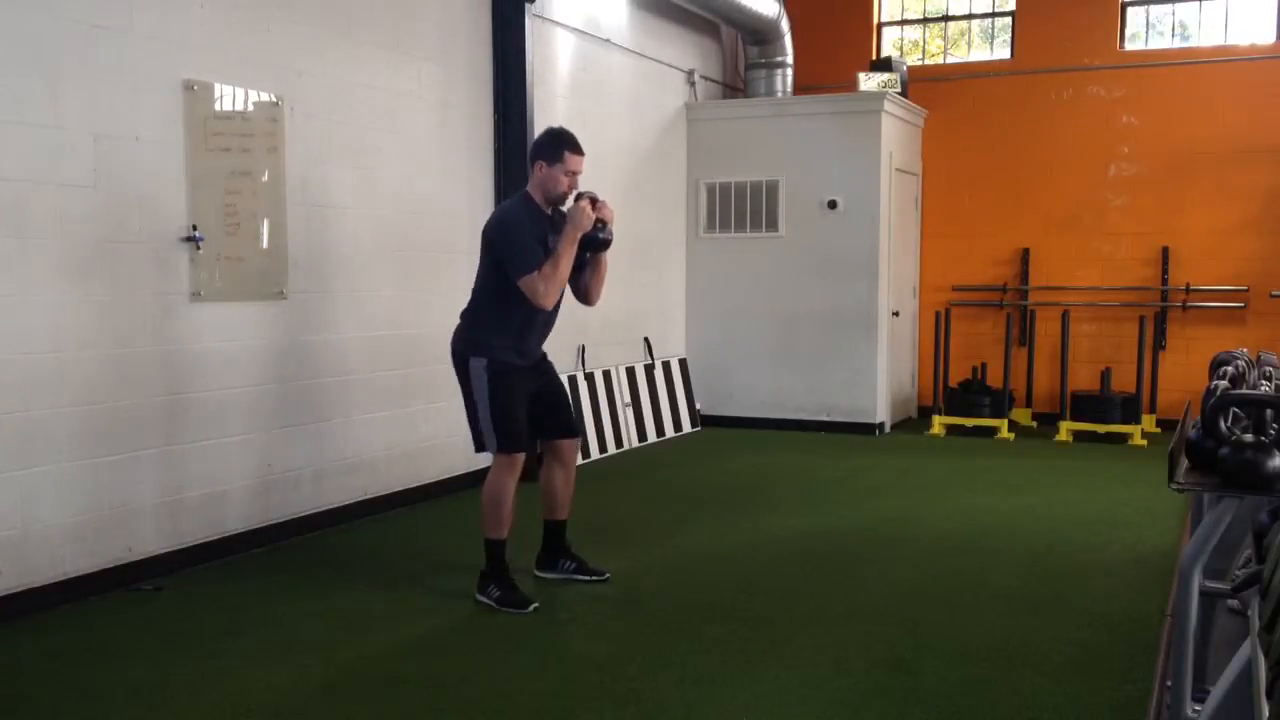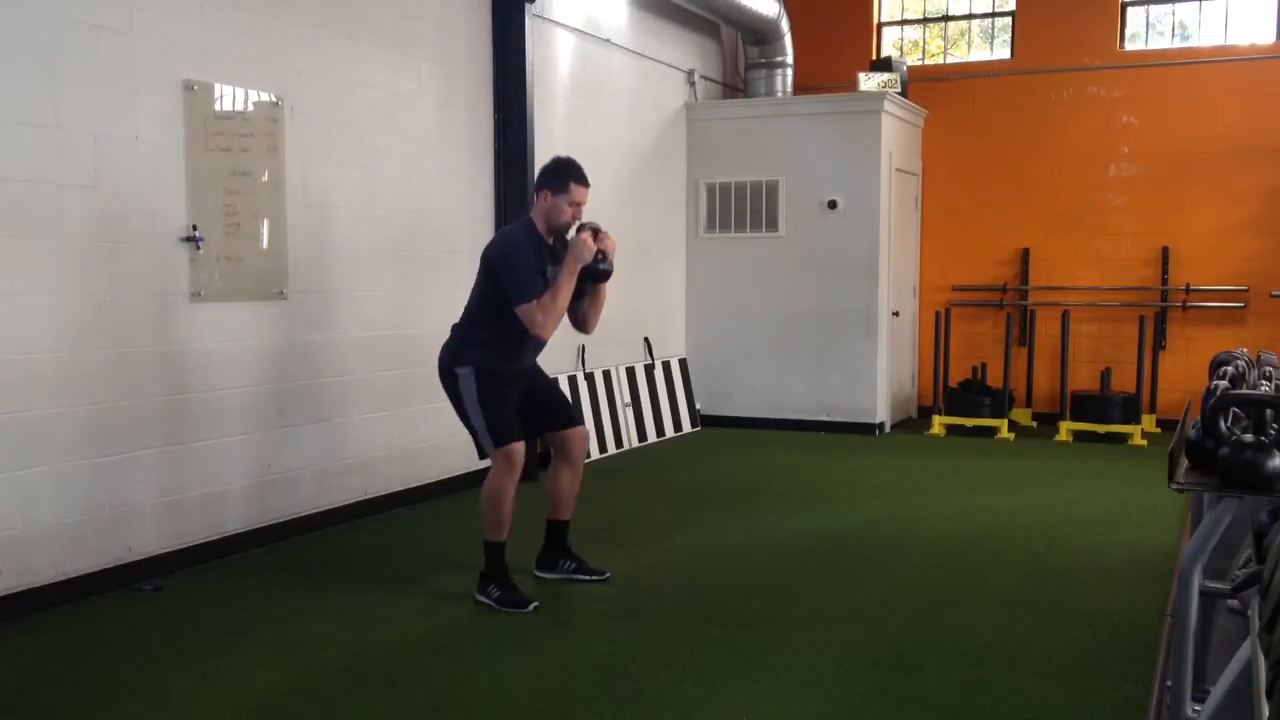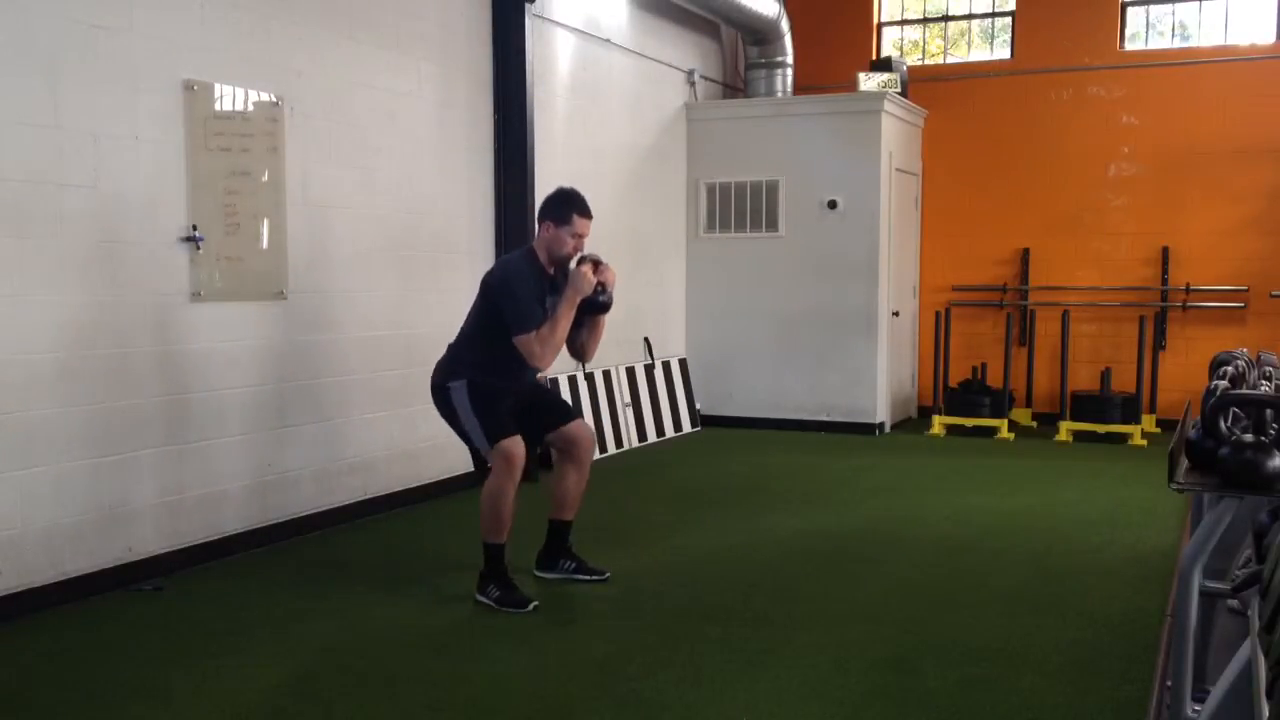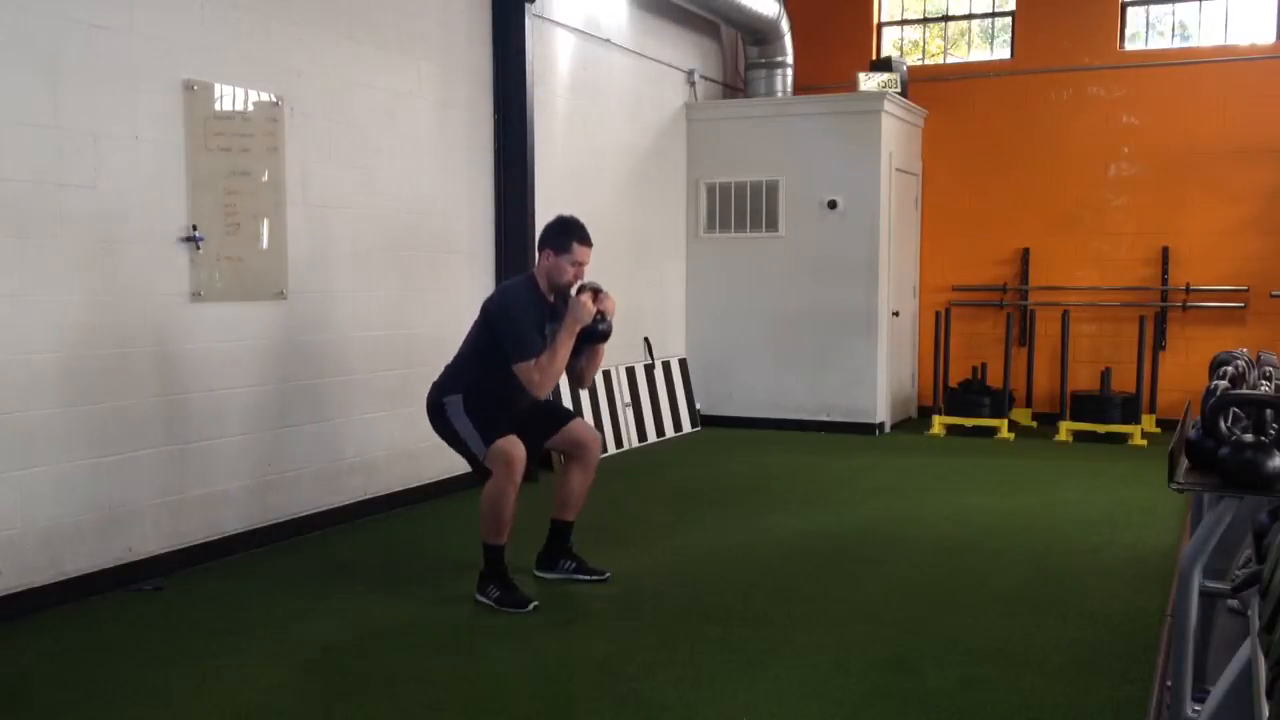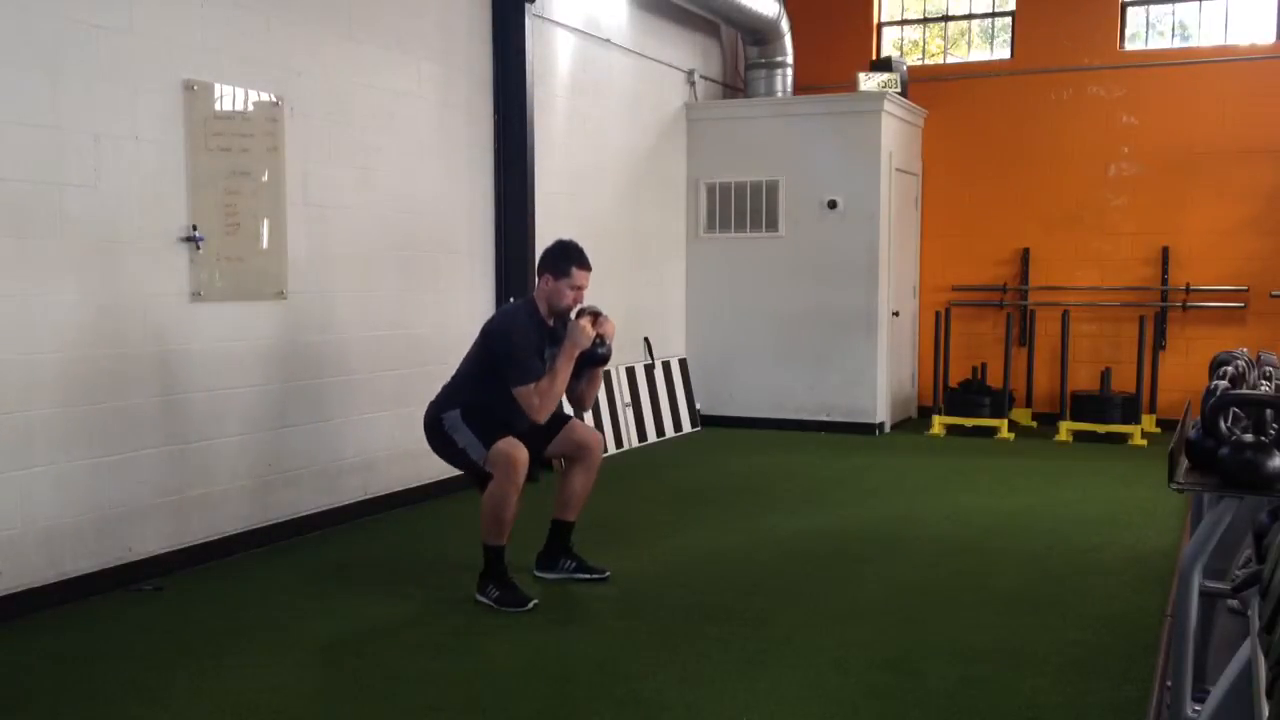
dt=0.2s
person 1, frame 1
left shoulder: (559, 220)
right shoulder: (512, 220)
left elbow: (588, 295)
right elbow: (543, 295)
right wrist: (572, 234)
left hip: (530, 354)
right hip: (489, 354)
left knee: (565, 446)
right knee: (510, 457)
left ankle: (554, 553)
right ankle: (493, 575)
person 1, frame 2
left shoulder: (562, 247)
right shoulder: (512, 246)
left elbow: (584, 323)
right elbow: (542, 323)
right wrist: (573, 264)
left hip: (518, 366)
right hip: (474, 366)
left knee: (574, 440)
right knee: (511, 455)
left ankle: (554, 552)
right ankle: (493, 575)
person 1, frame 3
left shoulder: (562, 275)
right shoulder: (513, 275)
left elbow: (583, 353)
right elbow: (540, 356)
right wrist: (573, 296)
left hip: (514, 383)
right hip: (467, 382)
left knee: (580, 440)
right knee: (510, 455)
left ankle: (555, 552)
right ankle: (492, 575)
person 1, frame 4
left shoulder: (561, 302)
right shoulder: (514, 302)
left elbow: (581, 379)
right elbow: (540, 385)
right wrist: (572, 325)
left hip: (511, 401)
right hip: (461, 400)
left knee: (587, 442)
right knee: (511, 457)
left ankle: (556, 552)
right ankle: (492, 576)
person 1, frame 5
left shoulder: (562, 324)
right shoulder: (513, 326)
left elbow: (581, 402)
right elbow: (540, 411)
right wrist: (572, 349)
right hip: (457, 417)
left knee: (590, 444)
right knee: (514, 459)
left ankle: (555, 553)
right ankle: (492, 577)
